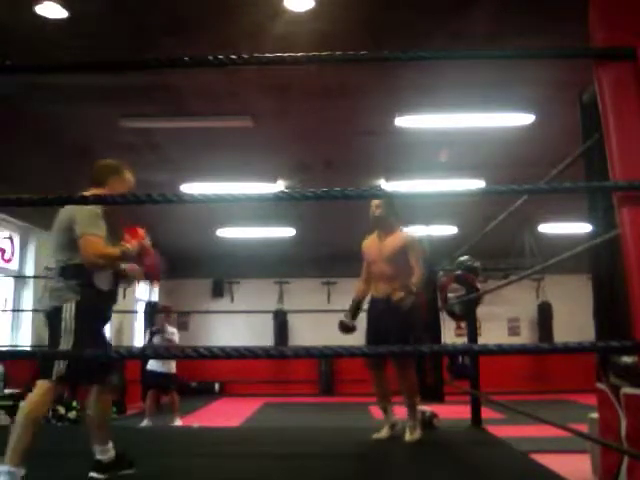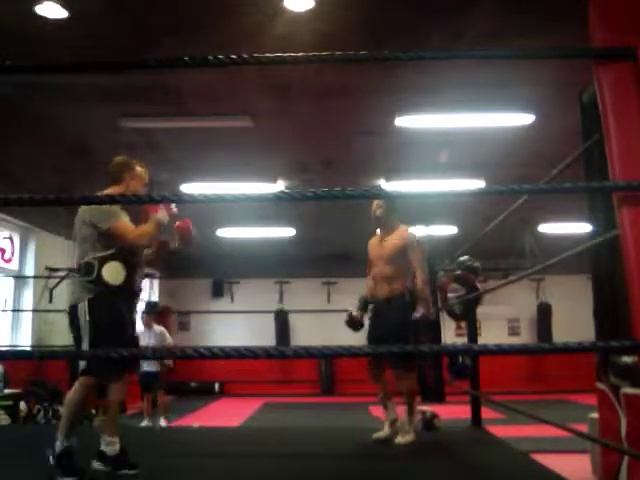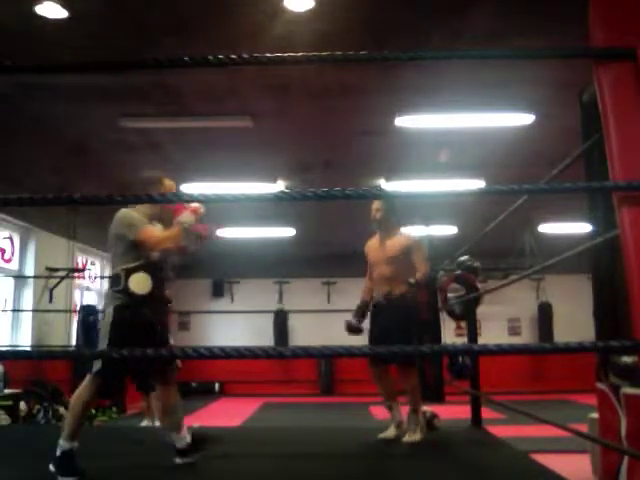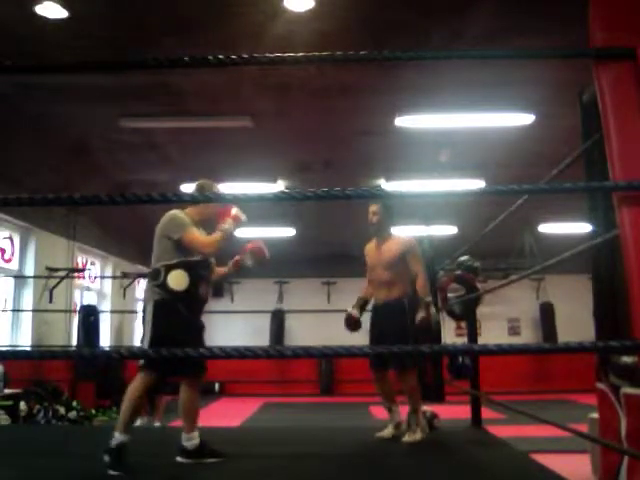
dt=0.4s
person 1, frame 1
left shoulder: (89, 211)
right shoulder: (86, 208)
right elbow: (92, 257)
left wrist: (131, 269)
right wrist: (127, 248)
left hip: (86, 306)
right hip: (72, 304)
left knee: (102, 377)
right knee: (51, 383)
person 1, frame 2
left shoulder: (118, 212)
right shoulder: (100, 206)
left elbow: (134, 252)
right elbow: (137, 239)
right wrist: (161, 215)
left hip: (117, 302)
right hip: (94, 301)
left knee: (123, 374)
right knee: (91, 377)
left ankle: (109, 451)
right ankle: (62, 449)
person 1, frame 3
left shoulder: (152, 224)
right shoulder: (128, 218)
left elbow: (166, 253)
right elbow: (165, 244)
left wrist: (188, 233)
right wrist: (186, 218)
left hip: (149, 313)
right hip: (124, 310)
left knee: (166, 376)
right knee: (97, 381)
left ankle: (183, 444)
right ankle: (64, 451)
person 1, frame 4
left shoulder: (199, 230)
right shoulder: (175, 218)
left elbow: (211, 274)
right elbow: (206, 247)
left wrist: (241, 261)
right wrist: (228, 225)
left hip: (187, 311)
right hip: (164, 306)
left knee: (193, 375)
right knee: (148, 373)
left ankle: (190, 443)
right ankle: (117, 444)
person 2, frame 1
left shoulder: (405, 238)
right shoulder: (367, 243)
left elbow: (418, 271)
left wrist: (409, 294)
right wrist: (353, 308)
left hip: (400, 304)
right hip: (377, 306)
left knee: (403, 363)
right knee: (375, 366)
left ankle: (414, 420)
right ankle: (389, 422)
person 2, frame 2
left shoulder: (406, 236)
right shoulder: (373, 243)
left elbow: (421, 271)
left wrist: (423, 304)
right wrist: (361, 306)
left hip: (401, 306)
right hip: (380, 307)
left knee: (403, 368)
right knee: (375, 368)
left ankle: (409, 424)
right ankle: (391, 420)
person 2, frame 3
left shoulder: (407, 240)
right shoulder: (370, 245)
left elbow: (424, 268)
left wrist: (408, 287)
right wrist: (360, 310)
left hip: (403, 305)
right hip: (379, 309)
left knee: (406, 366)
right knee: (378, 368)
left ankle: (416, 420)
right ankle: (397, 421)
person 2, frame 4
left shoulder: (405, 243)
right shoulder: (370, 249)
left elbow: (421, 275)
left wrist: (424, 305)
right wrist: (358, 306)
left hip: (401, 309)
right hip: (379, 311)
left knee: (403, 368)
right knee: (378, 370)
left ankle: (417, 421)
right ankle: (396, 422)
